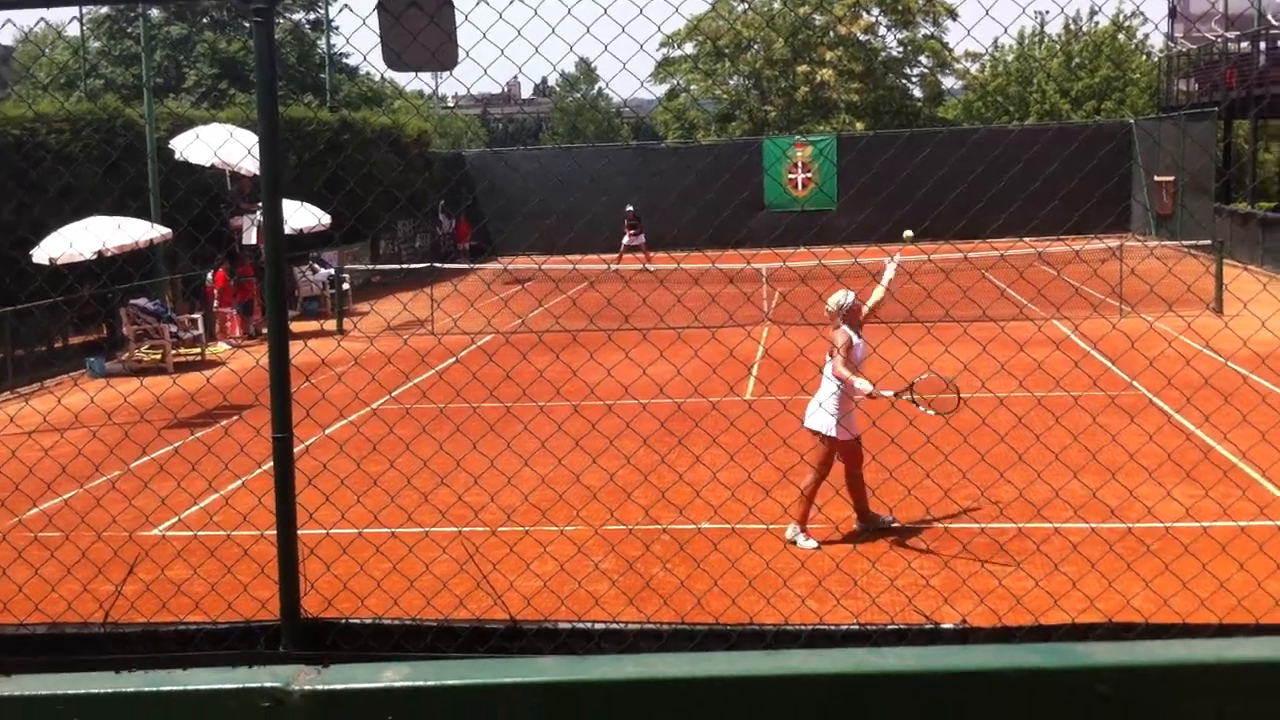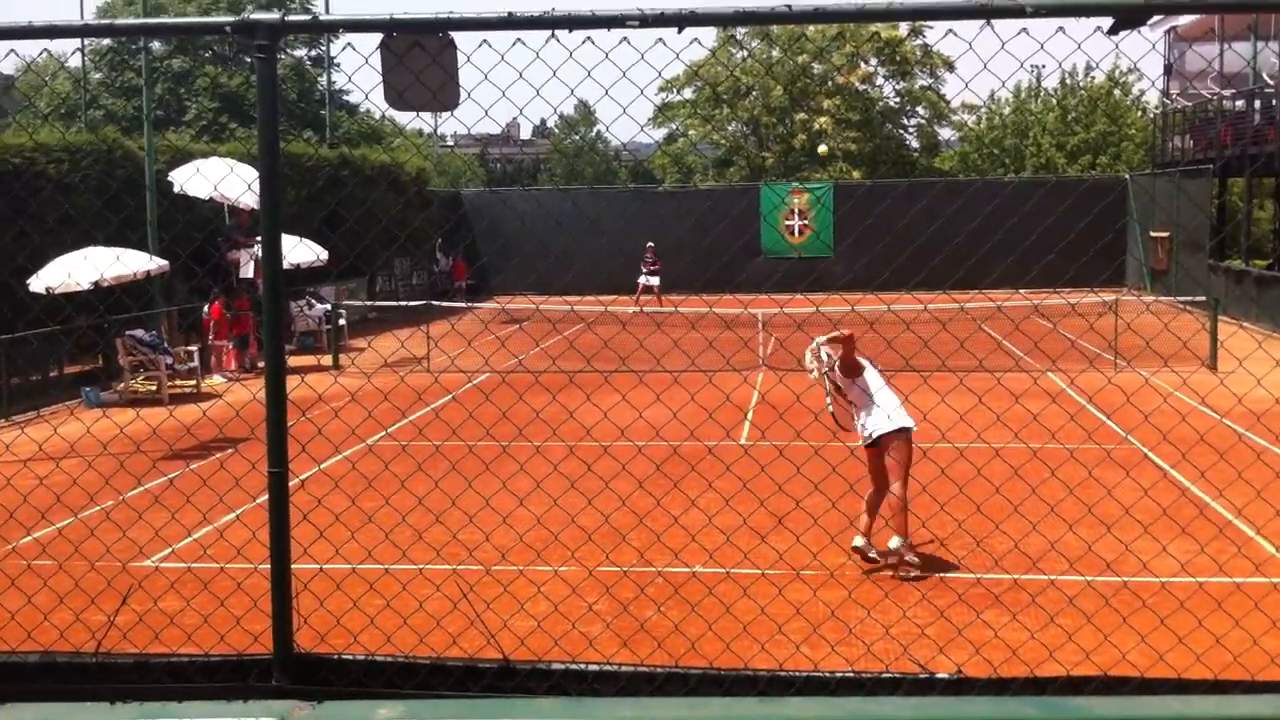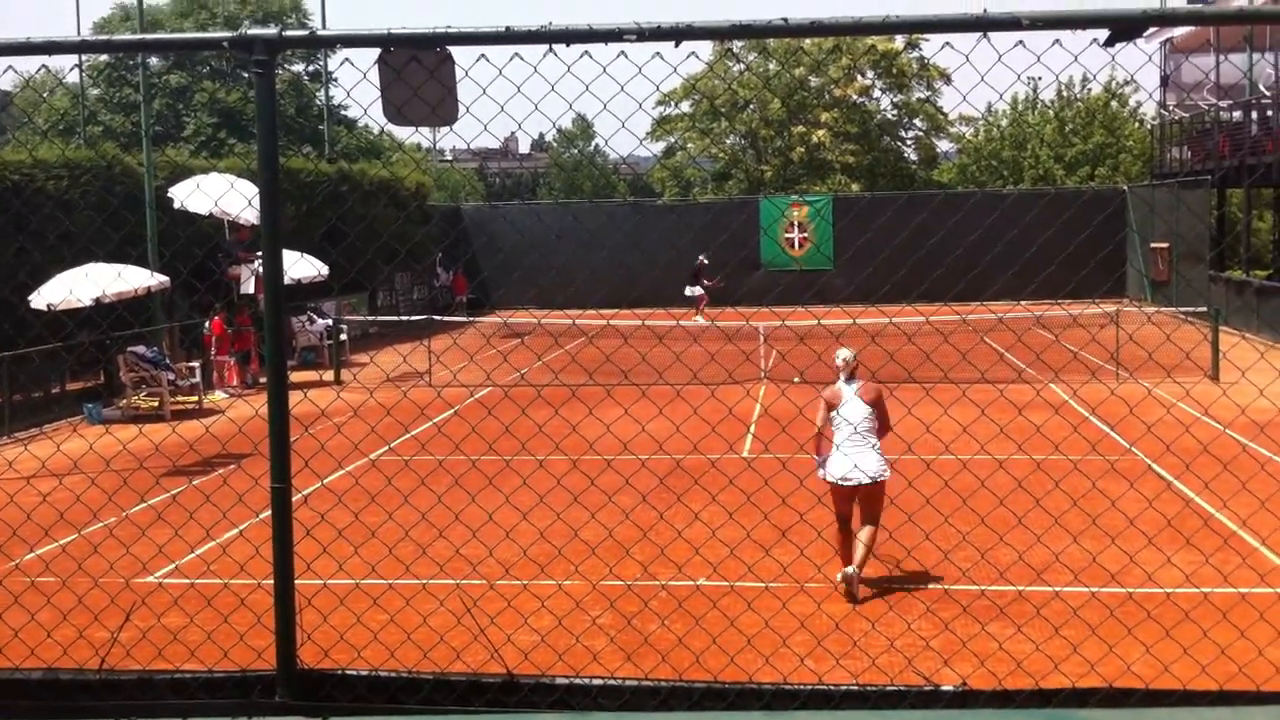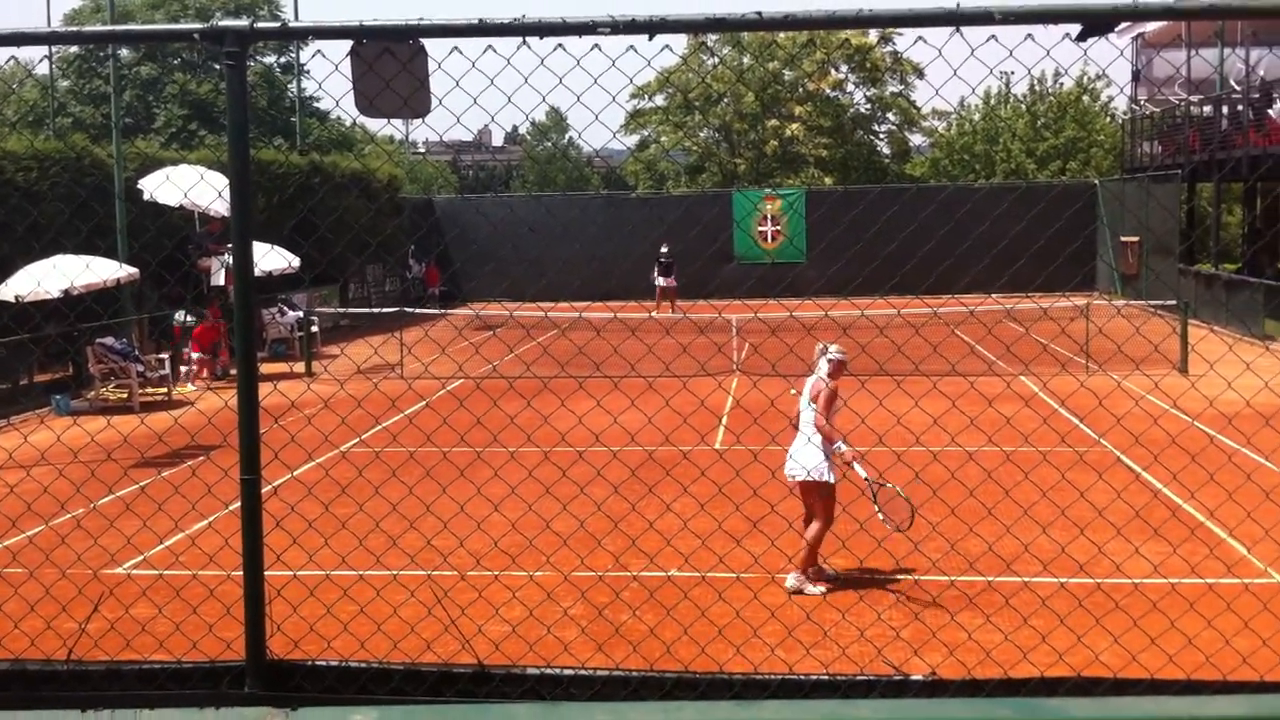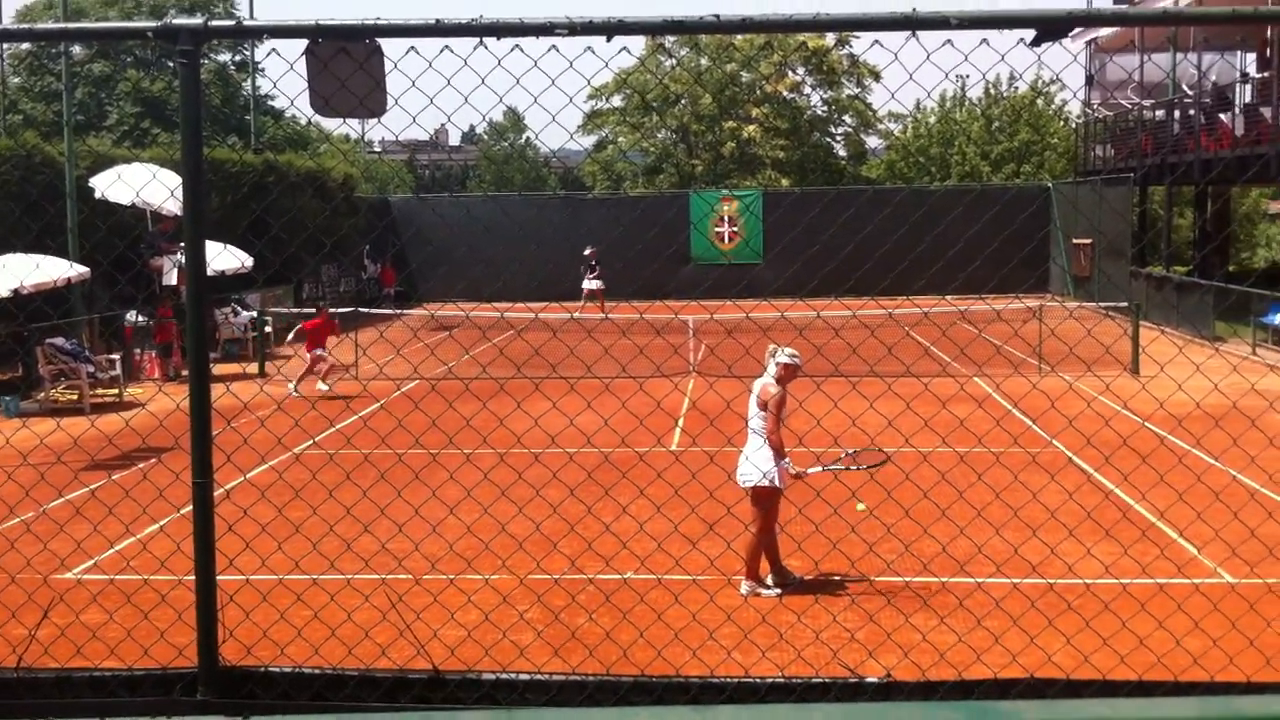
dt=1s
person 1, frame 1
left shoulder: (854, 327)
right shoulder: (842, 336)
left elbow: (875, 298)
right elbow: (840, 369)
left wrist: (890, 271)
right wrist: (862, 384)
left hip: (843, 413)
right hip: (828, 413)
left knee: (855, 466)
right knee: (820, 471)
left ankle: (865, 518)
right ankle: (797, 528)
person 1, frame 2
left shoulder: (836, 376)
right shoulder: (847, 364)
right elbow: (848, 337)
right wrist: (825, 340)
left hip: (871, 428)
right hip: (891, 422)
left knee: (879, 486)
right knee: (898, 484)
left ankle: (862, 538)
right ankle: (900, 541)
person 1, frame 3
left shoulder: (829, 394)
right shoulder: (874, 391)
left elbow: (819, 430)
right elbow: (885, 428)
left wrist: (820, 458)
left hip: (839, 465)
right hip: (870, 464)
left knee: (843, 522)
right knee: (869, 523)
left ankle: (848, 570)
right ankle: (853, 570)
person 1, frame 4
left shoulder: (811, 382)
right shoulder: (828, 385)
right elbow: (820, 423)
right wrist: (841, 447)
left hip: (802, 455)
right hip: (814, 460)
left knee: (814, 516)
right knee: (822, 519)
left ankle: (812, 567)
right ankle: (797, 576)
person 1, frame 5
left shoulder: (760, 384)
right shoulder: (775, 391)
right elbow: (772, 433)
right wrist: (787, 464)
left hip: (758, 461)
right hip: (763, 465)
left knee: (768, 523)
right knee: (760, 525)
left ankle: (777, 572)
right ankle: (750, 582)
